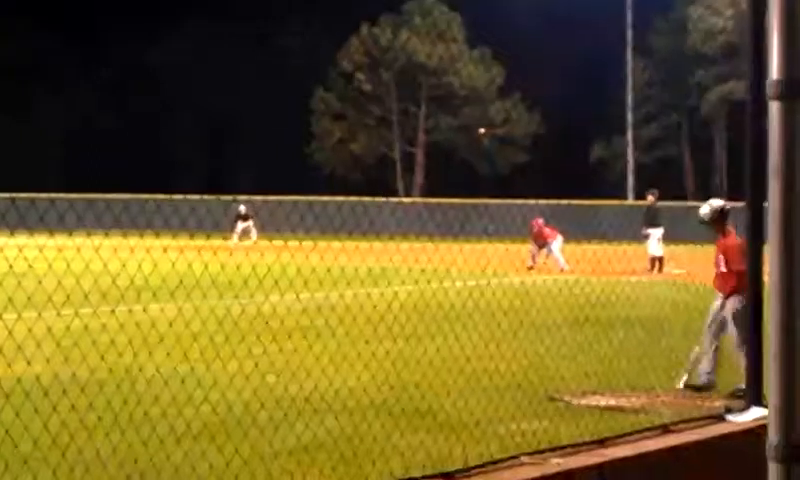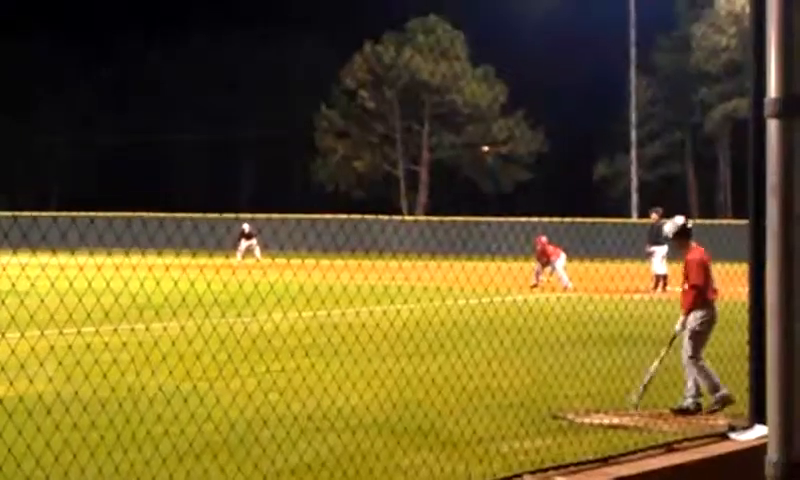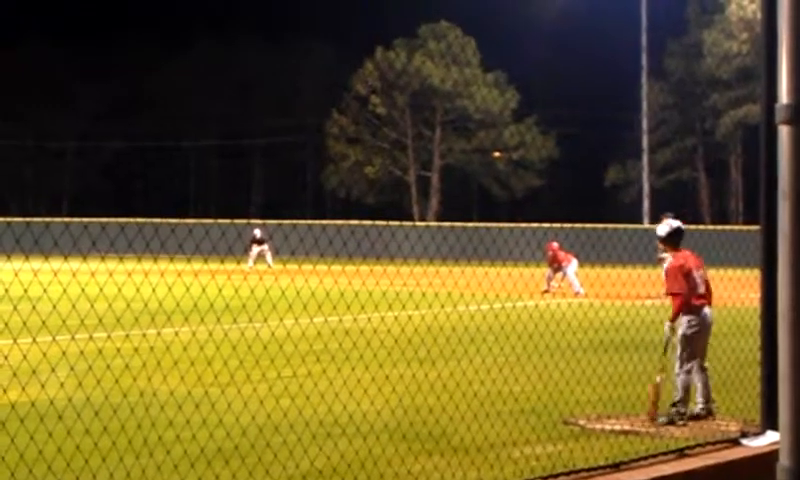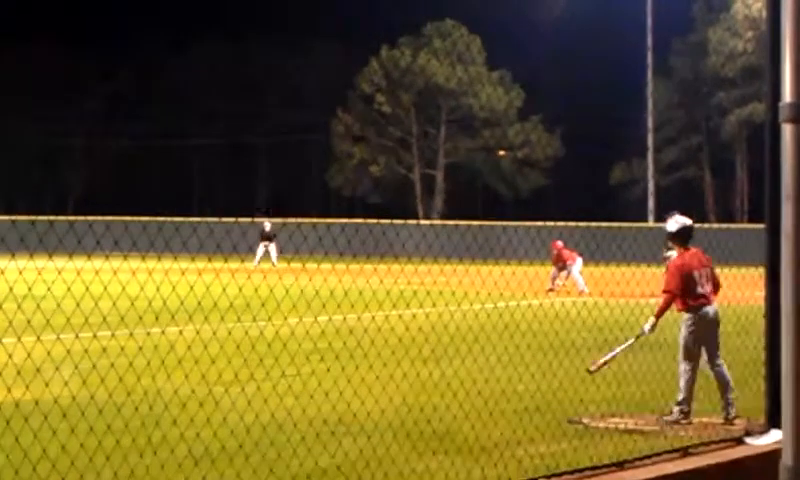
dt=0.5s
person 1, frame 1
left shoulder: (733, 242)
right shoulder: (721, 239)
left elbow: (739, 275)
left wrist: (724, 298)
left hip: (735, 298)
right hip: (723, 297)
left knee: (741, 342)
right knee: (710, 336)
right ankle: (706, 378)
person 1, frame 2
left shoulder: (694, 257)
right shoulder: (694, 253)
left elbow: (696, 290)
left wrist: (684, 315)
right wrist: (686, 314)
left hip: (701, 312)
right hip: (697, 311)
left knee: (691, 356)
right knee: (690, 356)
left ankle: (719, 393)
right ankle: (692, 401)
person 1, frame 3
left shoulder: (674, 265)
right shoulder: (693, 257)
left elbow: (681, 297)
right elbow: (707, 287)
left wrist: (671, 321)
left hip: (691, 316)
right hip: (705, 313)
left knee: (683, 365)
right knee: (699, 363)
left ankle: (678, 412)
right ankle: (704, 407)
person 1, frame 4
left shoulder: (677, 263)
right shoulder: (703, 256)
left elbow: (671, 295)
right elbow: (716, 285)
left wrist: (655, 318)
left hip: (694, 315)
right hip: (711, 310)
left knee: (688, 365)
right knee: (716, 360)
left ankle: (682, 411)
right ankle: (729, 408)
